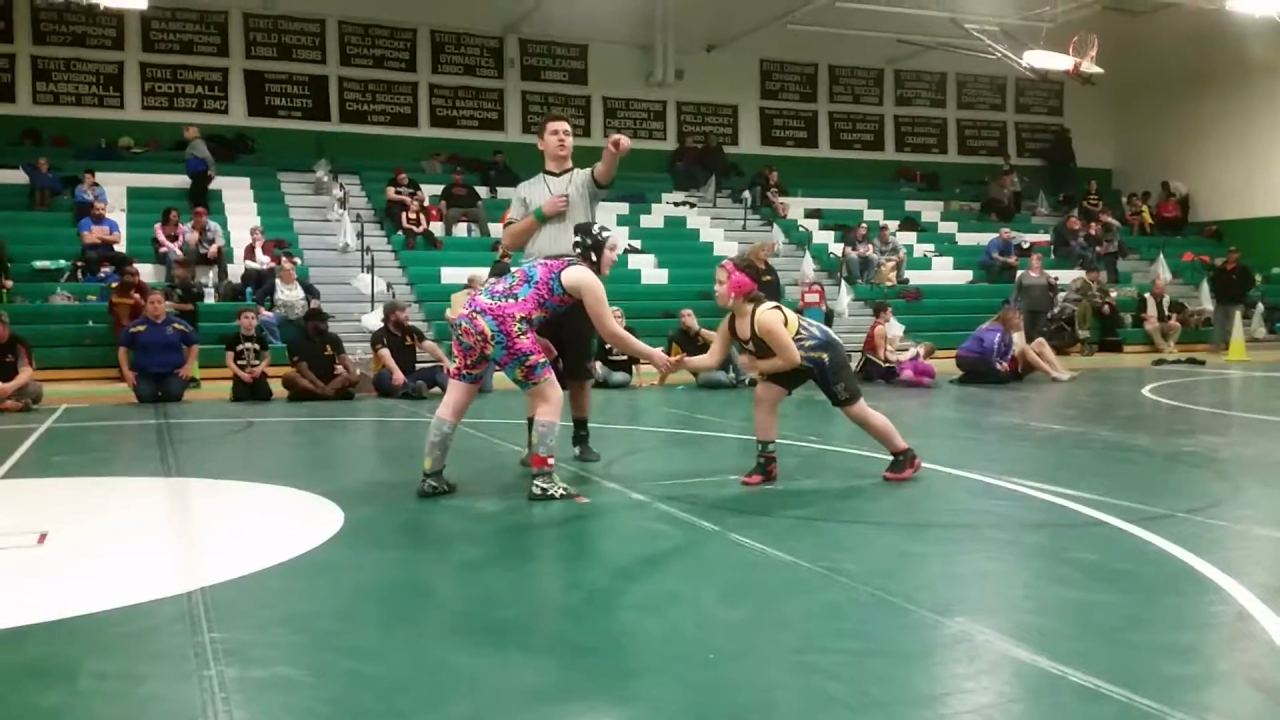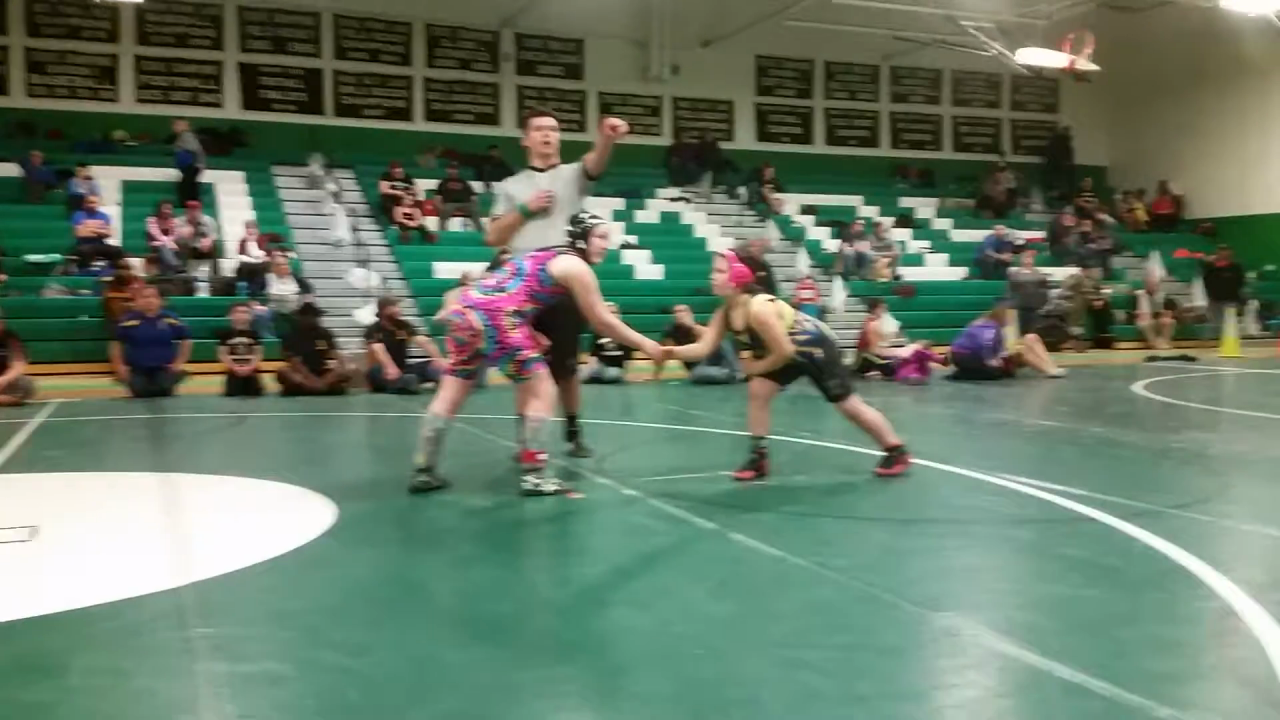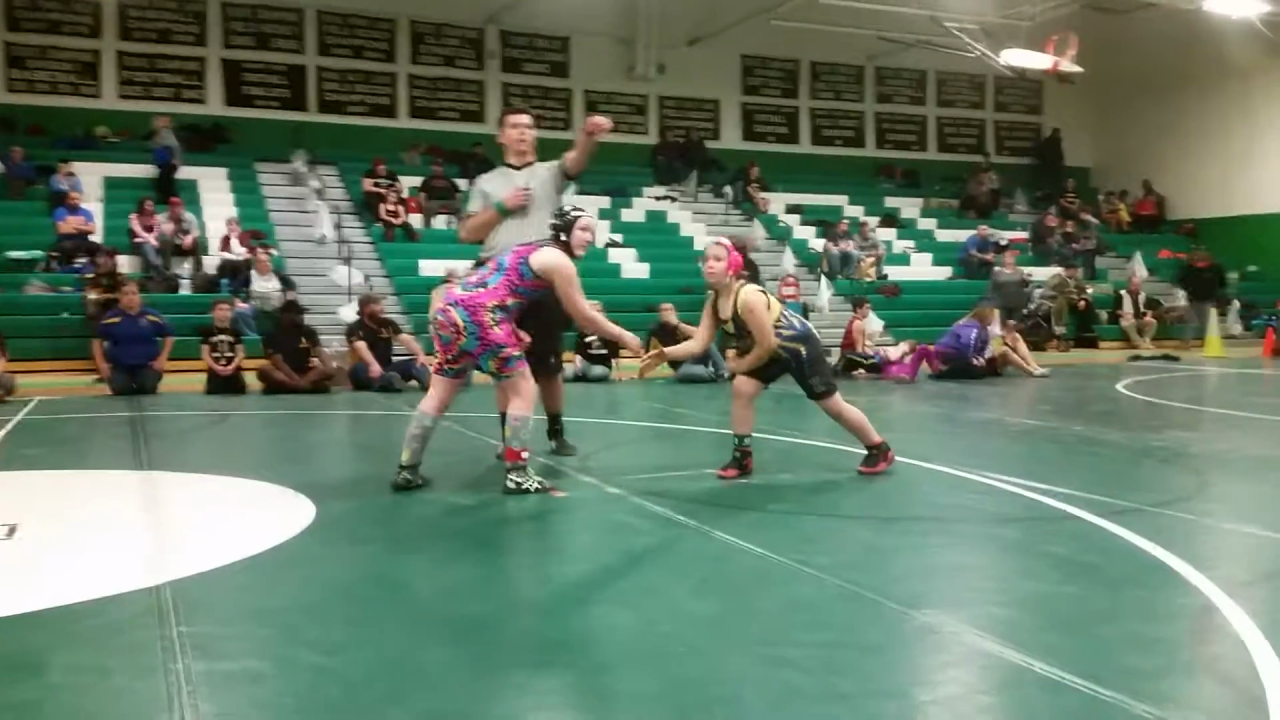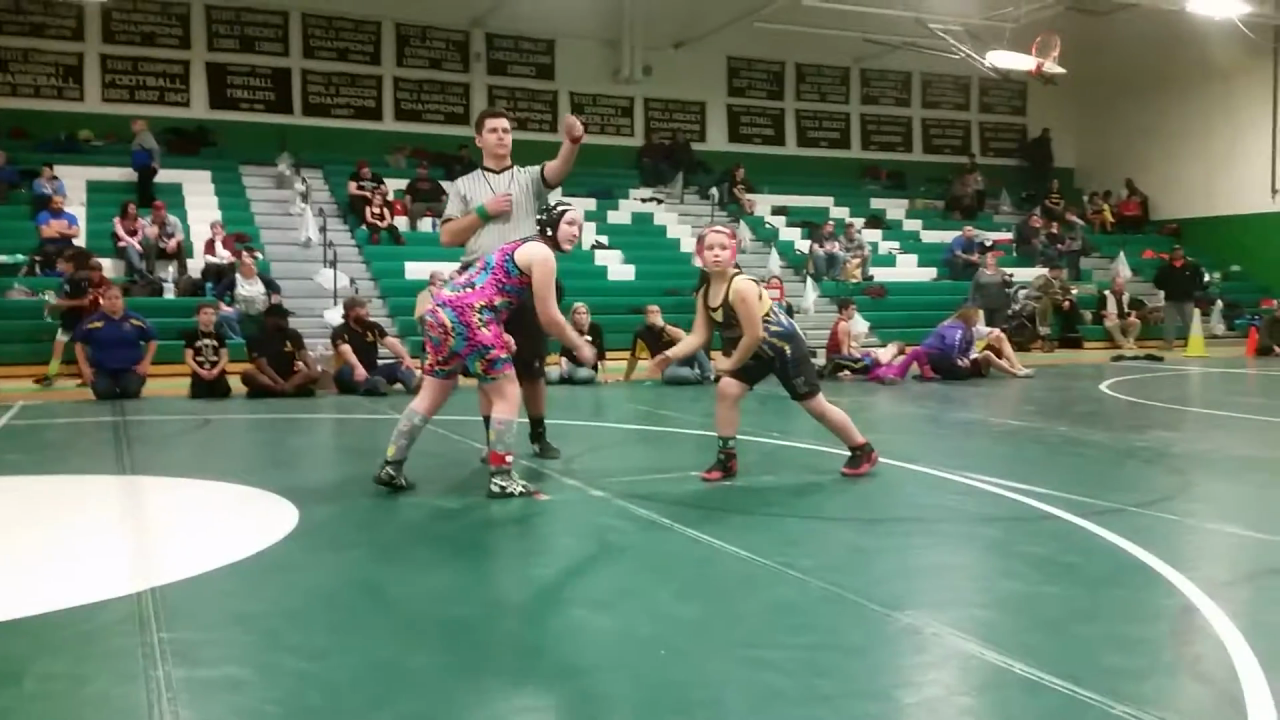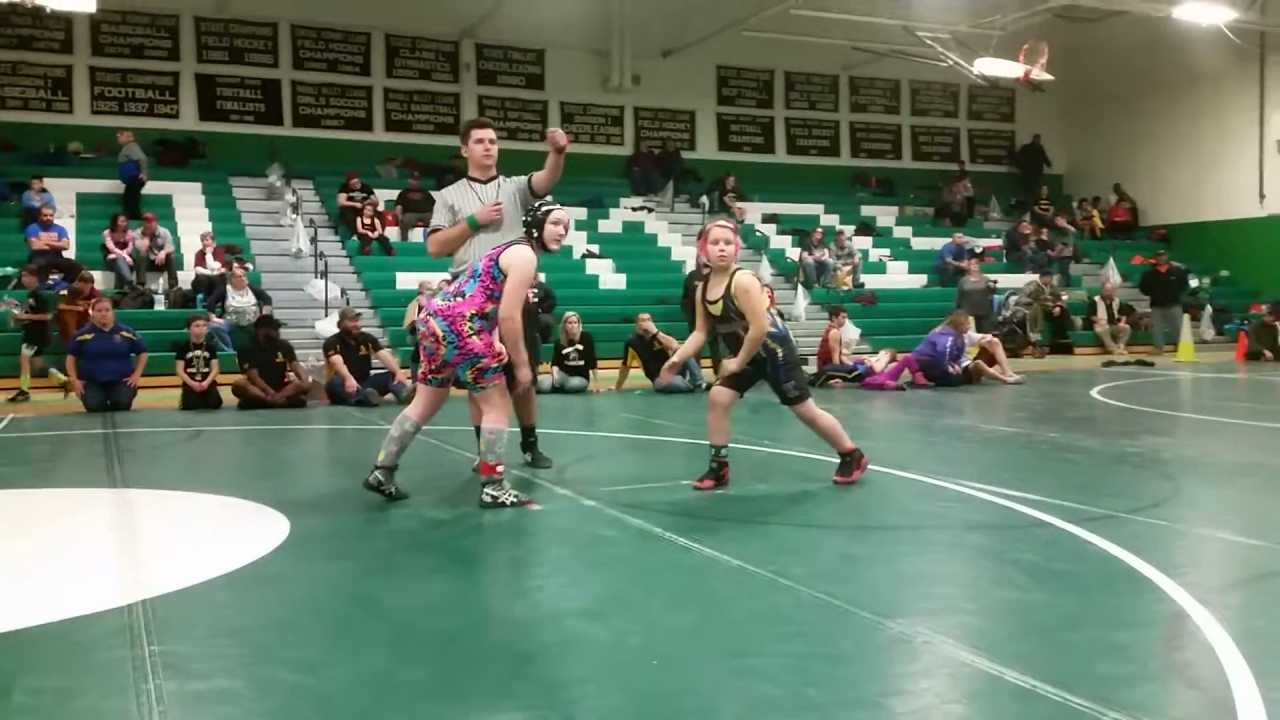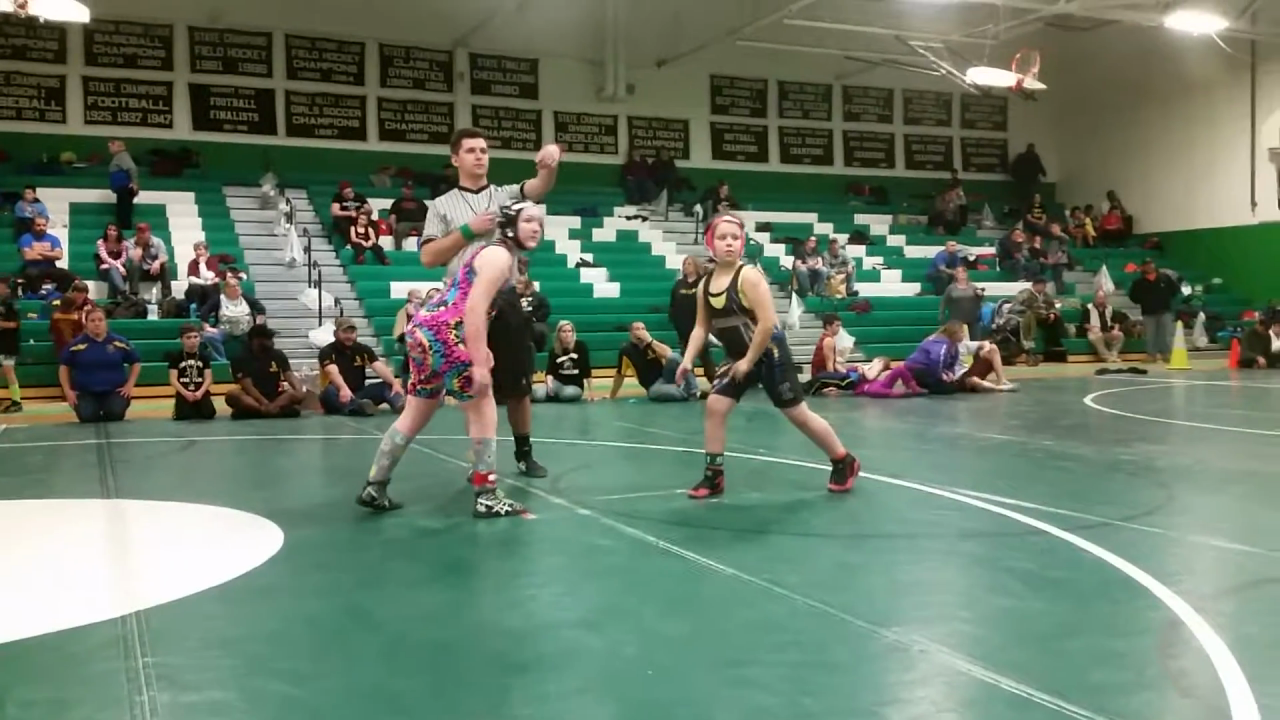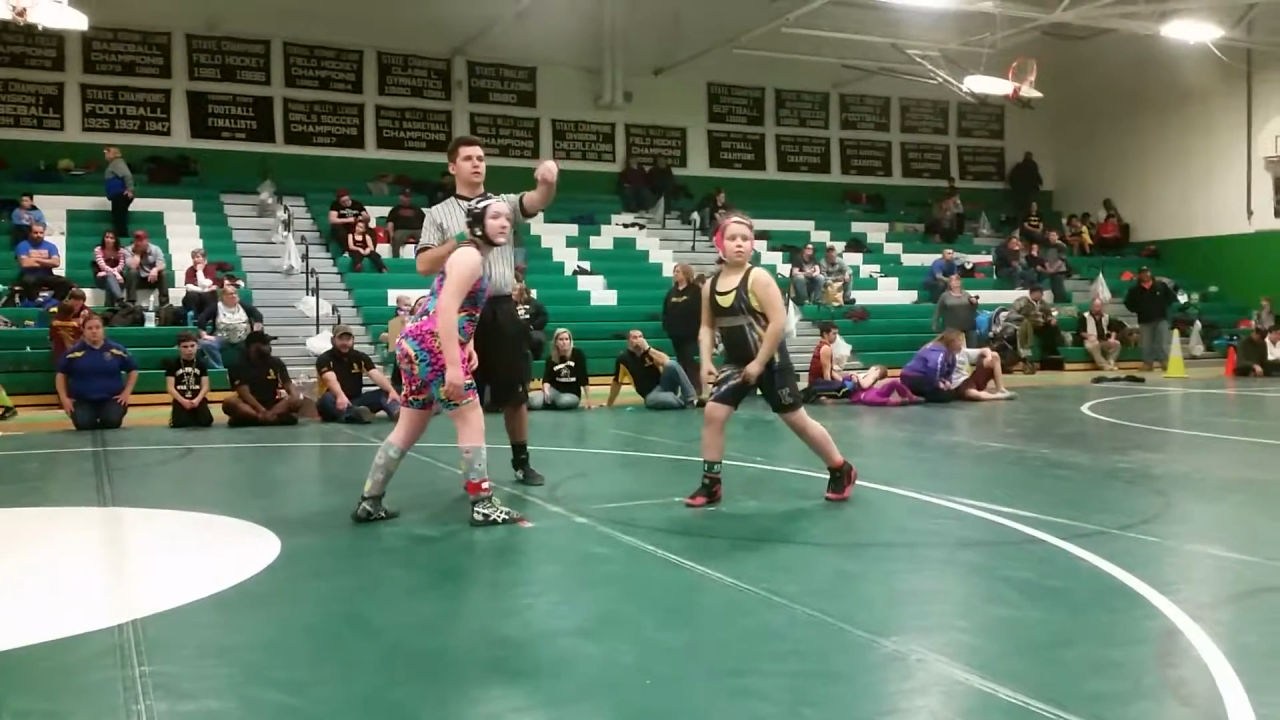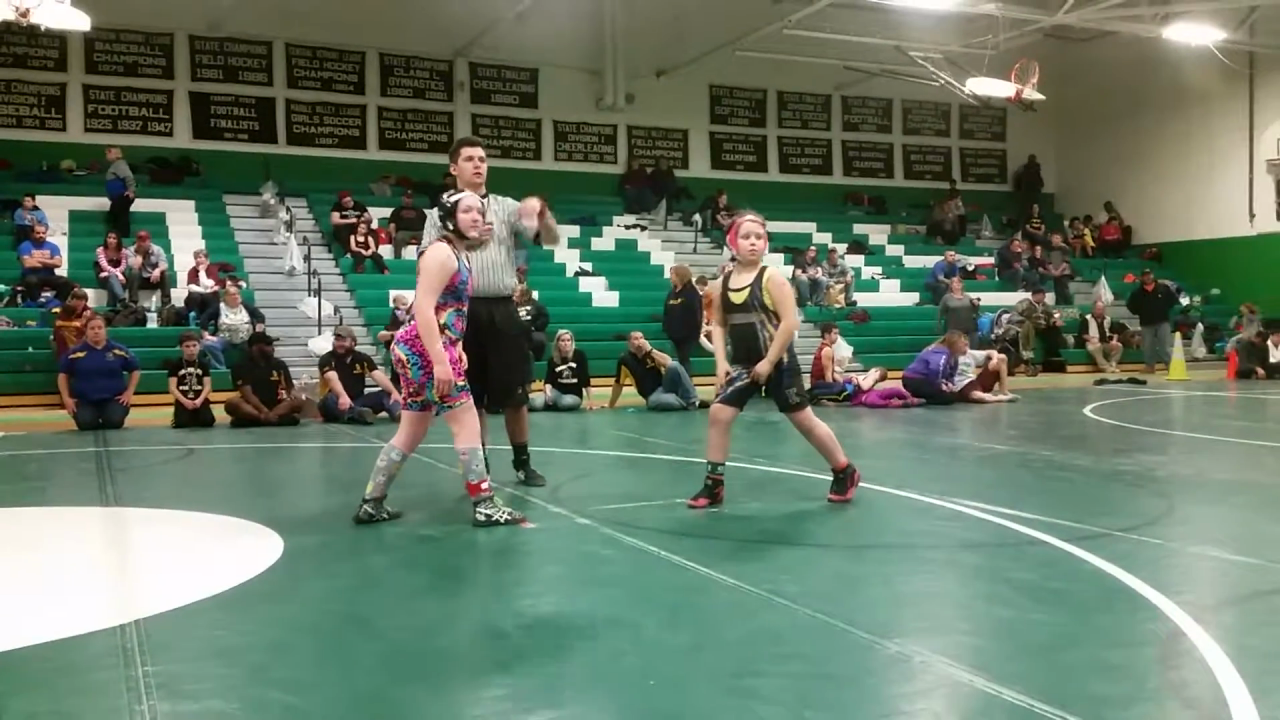
dt=0.2s
person 1, frame 1
left shoulder: (586, 179)
right shoulder: (526, 189)
left elbow: (606, 170)
right elbow: (508, 241)
left wrist: (613, 150)
right wrist: (541, 213)
left knee: (579, 369)
left ankle: (581, 438)
right ankle: (535, 442)
person 1, frame 2
left shoulder: (572, 175)
right shoulder: (510, 186)
left elbow: (596, 161)
right elbow: (493, 236)
left wrist: (607, 136)
right wrist: (525, 209)
left knee: (566, 365)
left ankle: (573, 433)
right ankle: (527, 437)
person 1, frame 3
left shoulder: (549, 174)
right shoulder: (486, 182)
left elbow: (576, 160)
right elbow: (467, 233)
left wrist: (589, 134)
right wrist: (501, 207)
left knee: (549, 363)
left ankle: (556, 432)
person 1, frame 4
left shoulder: (529, 178)
right shoulder: (464, 185)
left elbow: (560, 169)
right elbow: (447, 237)
left wrist: (573, 140)
right wrist: (483, 211)
left knee: (532, 367)
left ankle: (539, 436)
person 1, frame 5
left shoulder: (515, 188)
right shoulder: (450, 195)
left elbow: (548, 179)
right elbow: (434, 247)
left wrist: (557, 151)
right wrist: (473, 221)
left ankle: (530, 444)
person 1, frame 6
left shoulder: (507, 196)
right shoulder: (443, 205)
left elbow: (540, 187)
right elbow: (428, 257)
left wrist: (550, 165)
right wrist: (467, 231)
left hip: (504, 301)
left knee: (517, 384)
left ankle: (524, 454)
person 1, frame 7
left shoulder: (504, 204)
right shoulder: (439, 213)
left elbow: (540, 201)
right elbow: (424, 264)
left wrist: (549, 179)
right wrist: (462, 239)
left hip: (501, 309)
left knee: (514, 393)
left ankle: (521, 461)
person 1, frame 8
left shoulder: (507, 207)
right shoulder: (441, 214)
left elbow: (550, 238)
left wrist: (540, 212)
left hip: (501, 310)
right hip: (461, 312)
left knee: (515, 393)
right knee: (470, 397)
left ankle: (522, 462)
person 2, frame 1
left shoulder: (552, 265)
right shoulder: (586, 276)
right elbow: (611, 333)
left wrist: (537, 341)
right wrist: (652, 355)
left hip: (470, 316)
right hip: (501, 326)
left knee: (454, 401)
right knee: (550, 398)
left ankle: (431, 477)
right ankle: (543, 480)
person 2, frame 2
left shoulder: (547, 257)
right shoulder: (576, 266)
right elbow: (602, 321)
left wrist: (530, 335)
right wrist: (644, 343)
left hip: (465, 311)
right hip: (494, 320)
left knee: (449, 396)
right knee: (541, 393)
left ankle: (423, 473)
right ankle: (534, 475)
person 2, frame 3
left shoulder: (532, 251)
right shoulder: (558, 259)
right elbow: (583, 315)
left wrist: (513, 332)
right wrist: (624, 337)
left hip: (450, 310)
right hip: (476, 318)
left knee: (439, 394)
right knee: (523, 391)
left ankle: (407, 470)
right ankle: (517, 474)
person 2, frame 4
left shoulder: (522, 248)
right shoulder: (543, 254)
right elbow: (548, 317)
left wrist: (500, 334)
right wrist: (580, 346)
left hip: (441, 312)
right hip: (466, 318)
left knee: (431, 395)
right knee: (508, 394)
left ankle: (392, 466)
right ankle: (501, 478)
person 2, frame 5
left shoulder: (512, 250)
right shoulder: (525, 255)
right elbow: (510, 314)
left wrist: (494, 342)
right wrist: (522, 364)
left hip: (435, 320)
right hip: (458, 328)
left knee: (424, 404)
right knee: (498, 403)
left ankle: (382, 472)
right ankle: (493, 488)
person 2, frame 6
left shoulder: (492, 252)
right shoulder: (499, 256)
right elbow: (475, 310)
left wrist: (481, 349)
right wrist: (480, 364)
left hip: (424, 331)
right hip: (444, 337)
left knee: (414, 417)
right knee: (484, 413)
left ankle: (374, 487)
right ankle: (487, 497)
person 2, frame 7
left shoulder: (472, 255)
right shoulder: (469, 256)
right elbow: (446, 311)
left wrist: (467, 347)
right wrist: (454, 365)
left hip: (416, 345)
right hip: (431, 347)
left knee: (408, 430)
right knee: (471, 421)
left ankle: (369, 502)
right ankle: (483, 505)
person 2, frame 8
left shoulder: (459, 254)
right shoulder: (441, 252)
right elbow: (423, 309)
left wrist: (457, 348)
right wrist: (441, 360)
left hip: (415, 350)
right hip: (425, 350)
left knee: (410, 434)
right knee: (466, 423)
left ankle: (371, 503)
right ankle: (484, 505)
person 3, frame 1
left shoulder: (766, 317)
right shoulder: (730, 323)
left elbow: (791, 358)
right elbow: (711, 359)
left wrist: (755, 364)
right wrist: (683, 362)
left hip: (823, 352)
right hip: (797, 356)
left knee: (856, 411)
right knee: (763, 396)
left ankle: (905, 455)
right ankle: (766, 464)
person 3, frame 2
left shoulder: (759, 308)
right shoulder: (724, 314)
left elbow: (784, 351)
right elbow: (703, 347)
left wrist: (756, 367)
right wrist: (672, 352)
left hip: (817, 348)
right hip: (789, 352)
left knee: (849, 406)
right knee: (757, 391)
left ankle: (896, 451)
right ankle: (758, 459)
person 3, frame 3
left shoulder: (750, 297)
right shoulder: (714, 303)
left elbow: (767, 344)
right elbow: (698, 344)
left wrist: (742, 363)
right wrist: (665, 353)
left hip: (801, 346)
right hip: (773, 350)
left knee: (832, 404)
right knee: (741, 389)
left ankle: (879, 449)
right ankle: (742, 457)
person 3, frame 4
left shoulder: (742, 286)
right shoulder: (704, 293)
left elbow: (754, 335)
right elbow: (697, 337)
left wrist: (731, 362)
right wrist: (669, 355)
left hip: (785, 346)
right hip: (756, 351)
left knee: (815, 405)
right knee: (726, 390)
left ankle: (863, 449)
right ankle: (726, 459)
person 3, frame 5
left shoulder: (744, 281)
right shoulder: (704, 288)
left elbow: (760, 328)
right elbow: (700, 333)
left wrist: (739, 362)
right wrist: (677, 359)
left hip: (775, 350)
right hip: (746, 353)
left knee: (805, 410)
right knee: (718, 398)
left ankle: (852, 455)
right ankle: (718, 468)
person 3, frame 6
left shoulder: (749, 276)
right shoulder: (706, 284)
left elbow: (768, 322)
right elbow: (702, 326)
left wrist: (749, 360)
right wrist: (688, 359)
left hip: (770, 354)
right hip: (739, 357)
left knee: (797, 413)
right knee: (715, 406)
left ankle: (844, 461)
right ankle: (713, 476)
person 3, frame 7
left shoulder: (758, 278)
right shoulder: (711, 284)
left elbow: (778, 322)
right elbow: (707, 326)
left wrist: (759, 362)
right wrist: (706, 360)
left hip: (771, 361)
right hip: (736, 363)
left knee: (797, 419)
right knee: (713, 414)
left ankle: (841, 470)
right ankle: (711, 484)
person 3, frame 8
left shoulder: (772, 277)
right shoulder: (723, 283)
left elbow: (790, 322)
right elbow: (718, 324)
left wrist: (769, 361)
right wrist: (721, 360)
left hip: (778, 362)
right hip: (741, 363)
left knee: (804, 420)
right knee: (718, 415)
left ankle: (845, 472)
right ankle: (713, 485)
